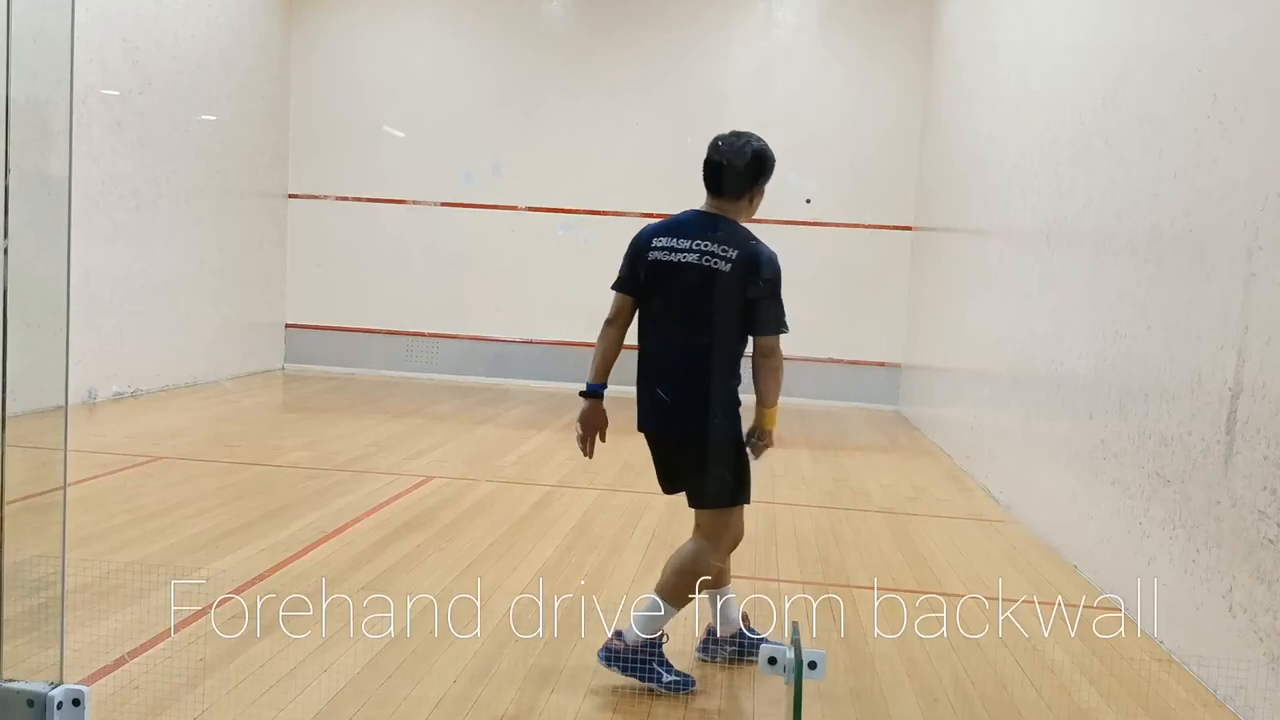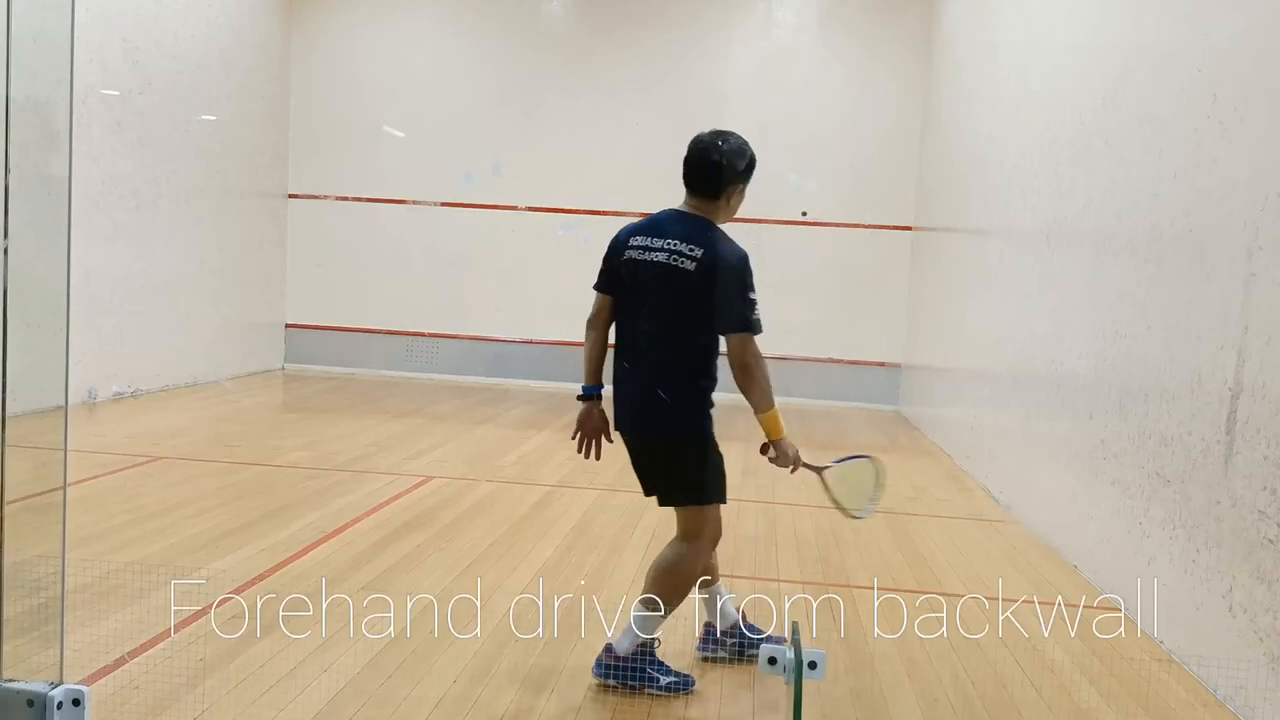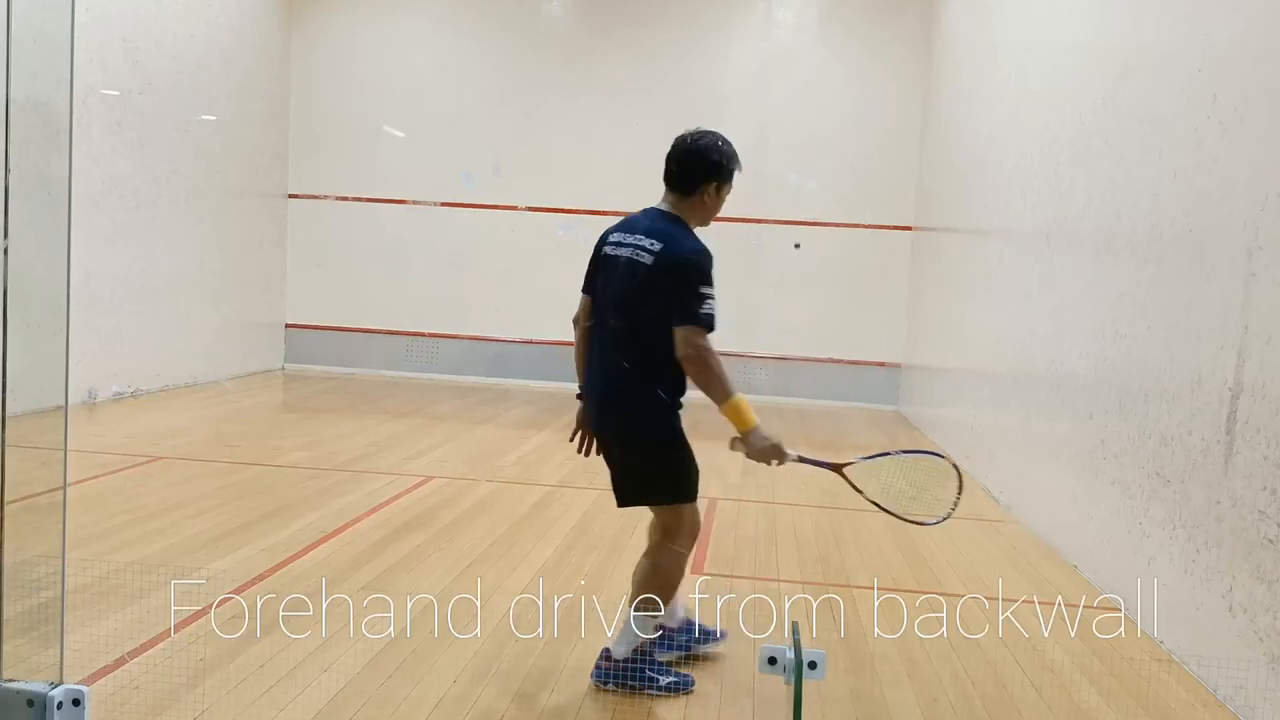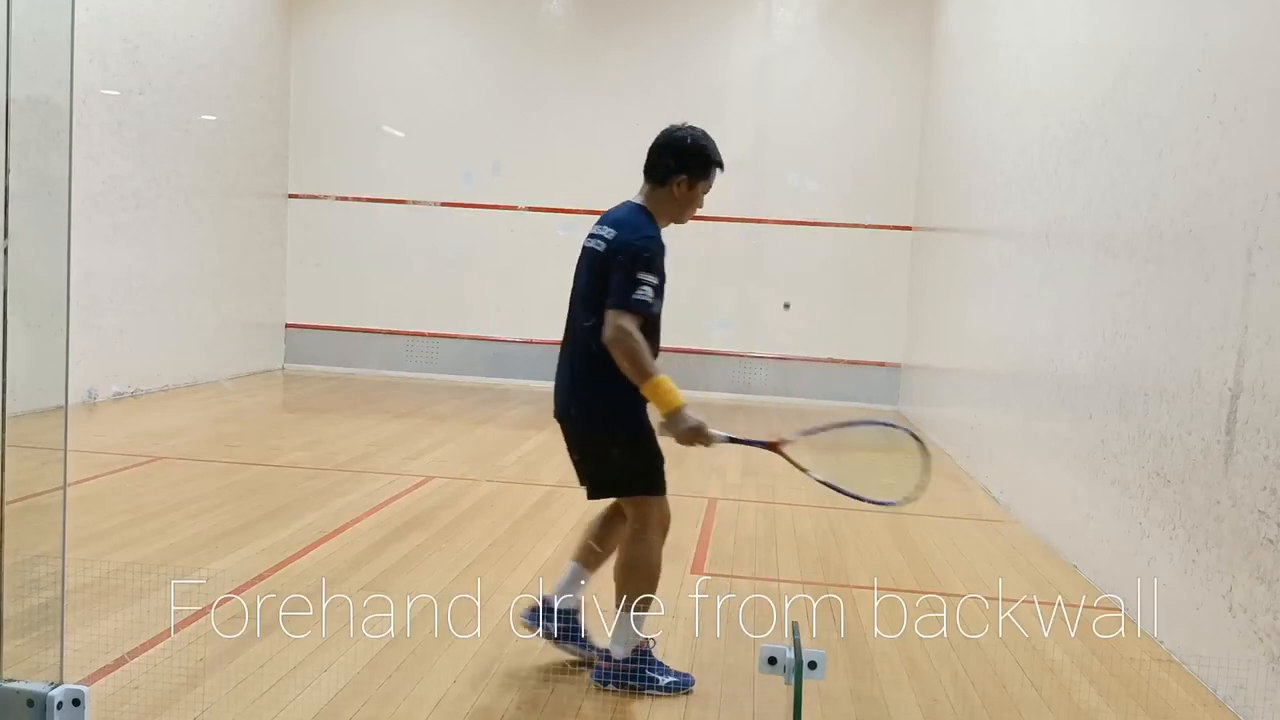
dt=0.2s
person 1, frame 1
left shoulder: (652, 238)
right shoulder: (759, 260)
left elbow: (615, 321)
right elbow: (767, 356)
left wrist: (594, 395)
right wrist: (765, 421)
left hip: (656, 409)
right hip: (709, 414)
left knee: (712, 520)
right knee: (721, 532)
left ankle: (726, 629)
right ankle: (635, 639)
person 1, frame 2
left shoulder: (630, 237)
right shoulder: (727, 258)
left elbow: (598, 322)
right elbow: (743, 354)
left wrist: (591, 397)
right wrist: (776, 431)
left hip: (633, 411)
right hip: (681, 414)
left knee: (696, 520)
right knee: (699, 532)
left ankle: (725, 626)
right ankle: (626, 651)
person 1, frame 3
left shoulder: (615, 234)
right shoulder: (689, 253)
left elbow: (583, 322)
right elbow: (691, 350)
left wrist: (587, 398)
right wrist: (747, 425)
left hip: (606, 408)
right hip: (645, 412)
left knee: (671, 516)
right knee: (678, 528)
left ankle: (668, 625)
right ankle: (623, 655)
person 1, frame 4
left shoulder: (612, 223)
right shoulder: (642, 242)
right elbow: (619, 333)
right wrist: (672, 406)
left hip: (579, 397)
right hip: (608, 405)
left knee: (627, 508)
right knee: (651, 519)
left ankle: (560, 606)
right ankle: (625, 655)
